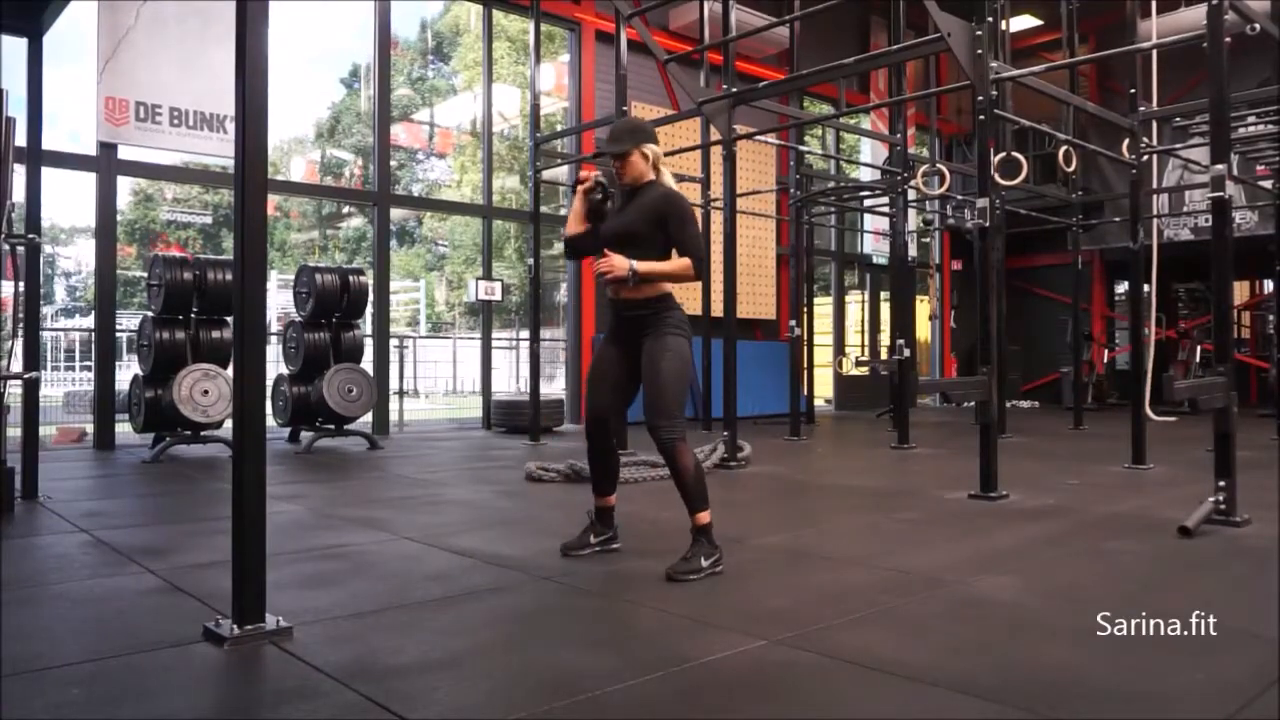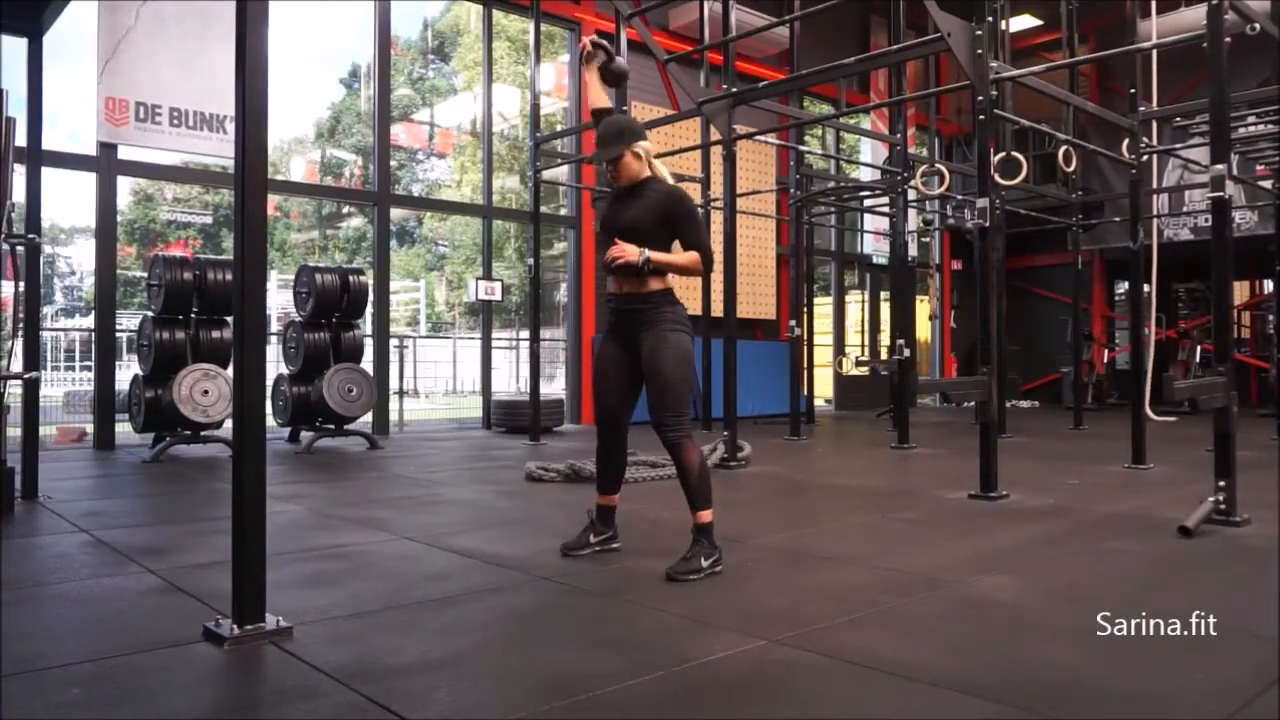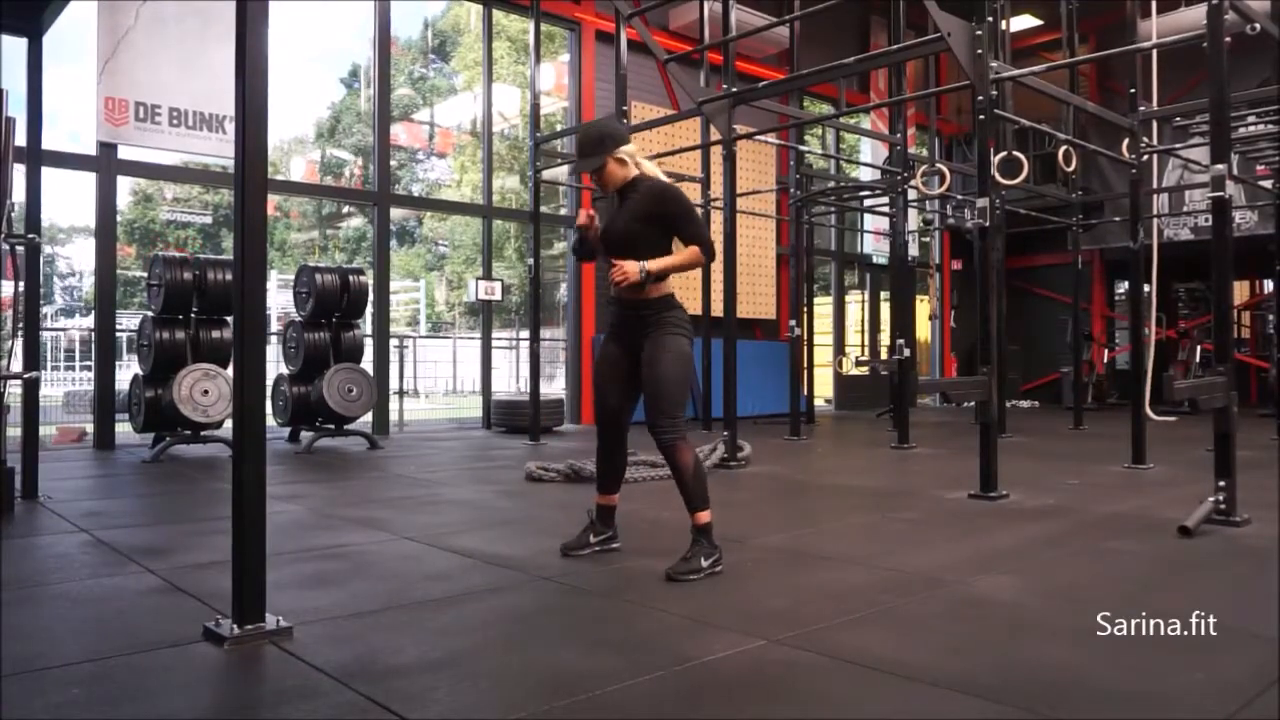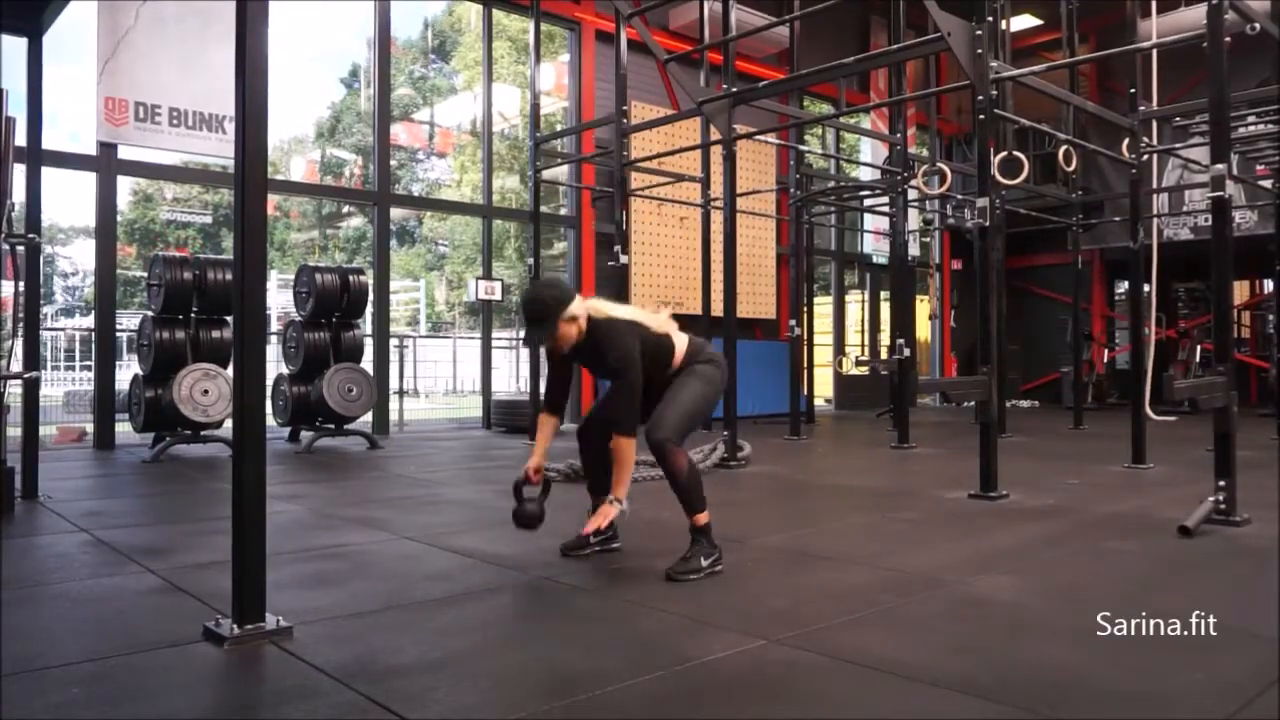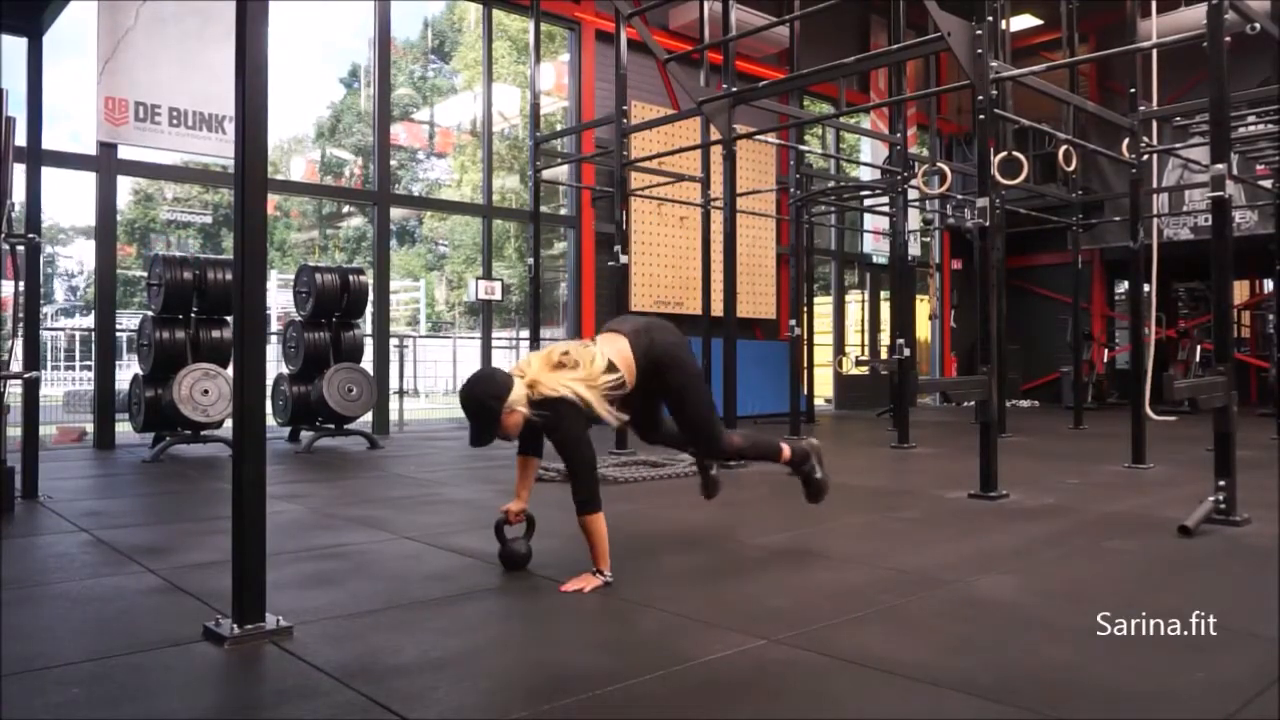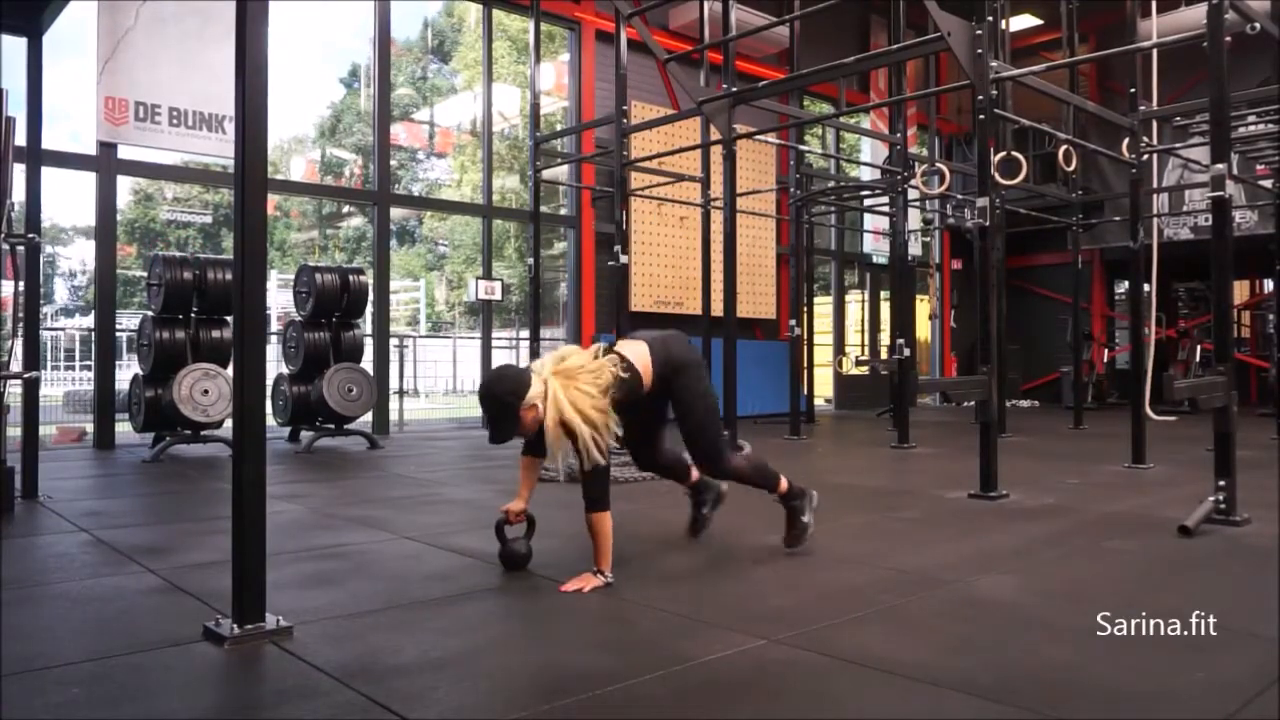
dt=0.4s
person 1, frame 1
left shoulder: (667, 200)
right shoulder: (619, 205)
left elbow: (695, 264)
right elbow: (575, 248)
left wrist: (633, 268)
right wrist: (582, 196)
left hip: (661, 324)
right hip: (620, 326)
left knee: (666, 431)
right knee: (597, 424)
left ankle: (706, 544)
right ankle: (604, 526)
person 1, frame 2
left shoulder: (670, 197)
right shoulder: (620, 191)
left elbow: (702, 260)
right elbow: (598, 120)
left wrist: (645, 255)
right wrist: (591, 67)
left hip: (660, 319)
right hip: (617, 323)
left knee: (672, 428)
right knee: (608, 424)
left ankle: (707, 542)
right ankle: (604, 525)
person 1, frame 3
left shoulder: (659, 193)
right shoulder: (617, 199)
left elbow: (703, 249)
right elbow: (588, 251)
left wrist: (647, 267)
right wrist: (589, 229)
left hip: (662, 323)
right hip: (621, 325)
left knee: (666, 431)
right knee: (609, 424)
left ankle: (706, 545)
right ankle: (604, 526)
person 1, frame 4
left shoulder: (615, 338)
right shoulder: (564, 336)
left elbow: (625, 424)
right elbow: (554, 402)
left wrist: (617, 500)
right wrist: (538, 455)
left hip: (699, 367)
right hip: (657, 378)
left knee: (661, 437)
right knee: (591, 433)
left ankle: (707, 545)
right ankle: (604, 530)
person 1, frame 5
left shoulder: (558, 409)
right shoulder: (523, 389)
left elbow: (586, 493)
right elbow: (530, 444)
left wrist: (601, 572)
right wrist: (520, 499)
left hip: (656, 344)
right hip: (626, 337)
left knee: (711, 442)
right knee: (650, 430)
left ankle: (800, 456)
right ankle: (705, 458)
person 1, frame 6
left shoulder: (574, 410)
right shoulder: (536, 390)
left elbow: (596, 490)
right elbow: (534, 445)
left wrist: (602, 572)
right wrist: (522, 499)
left hip: (674, 359)
right hip: (644, 350)
left knee: (713, 461)
right knee: (645, 456)
left ankle: (795, 497)
right ankle: (703, 490)
